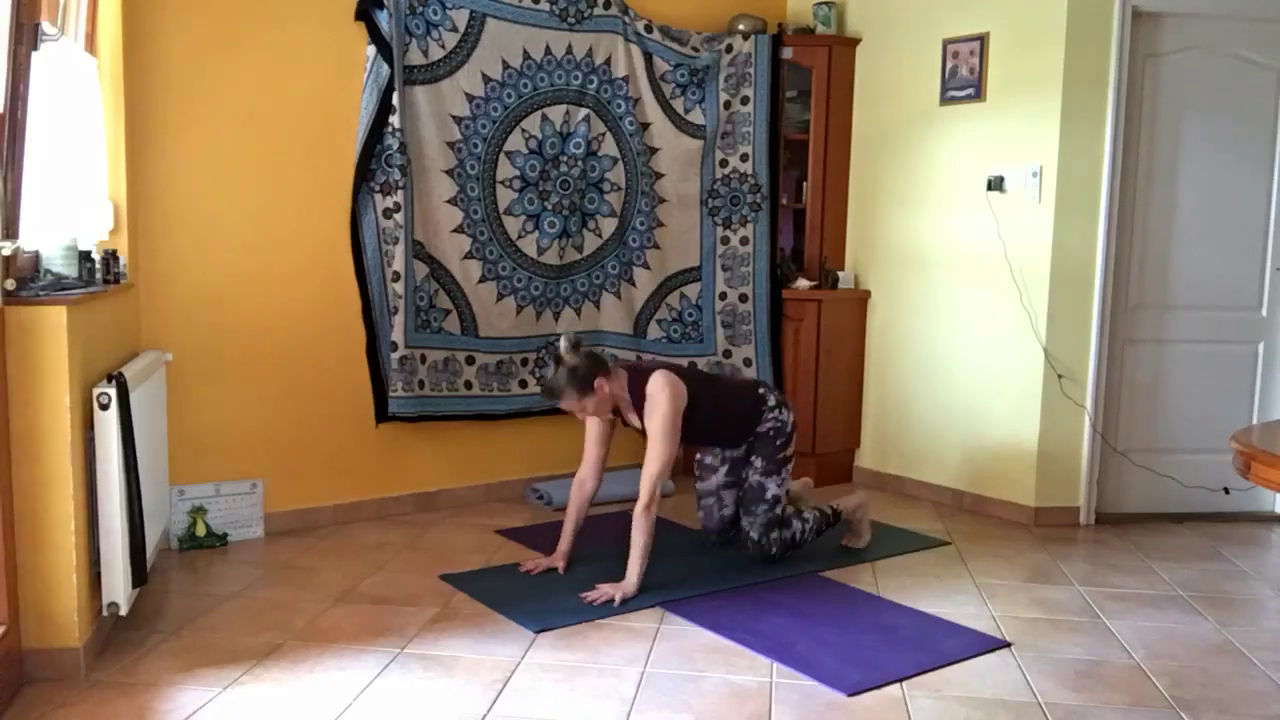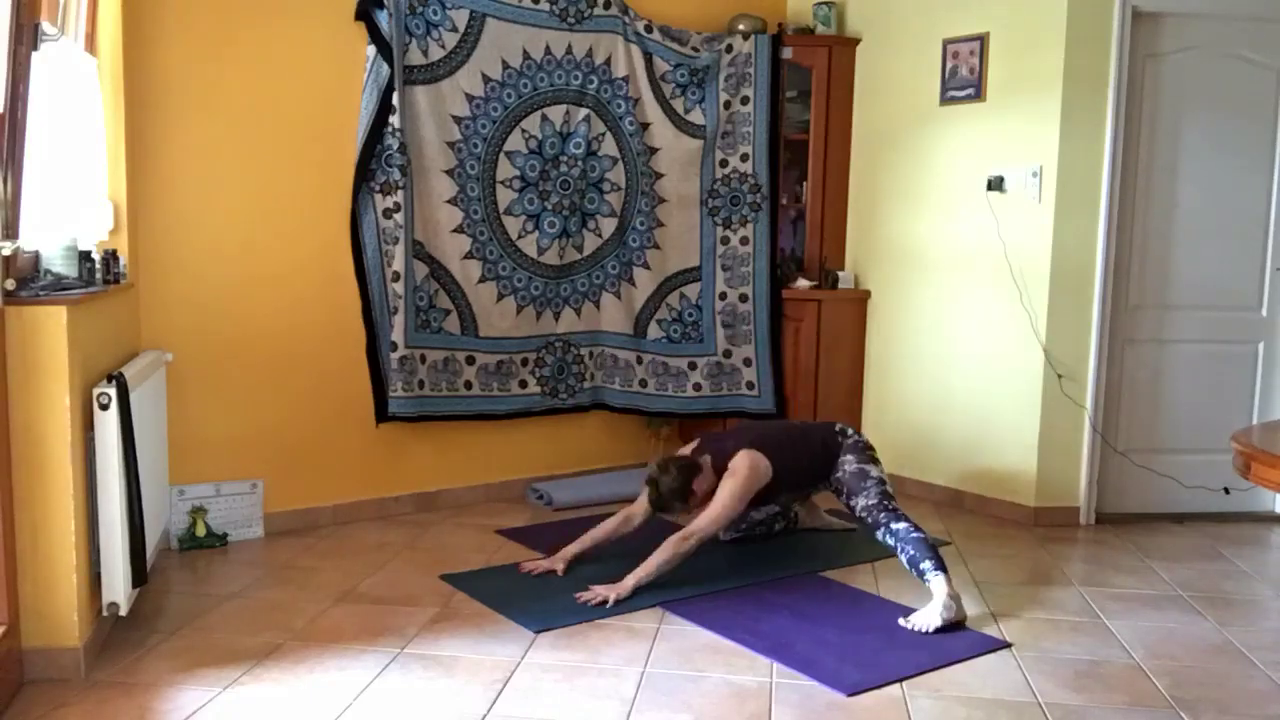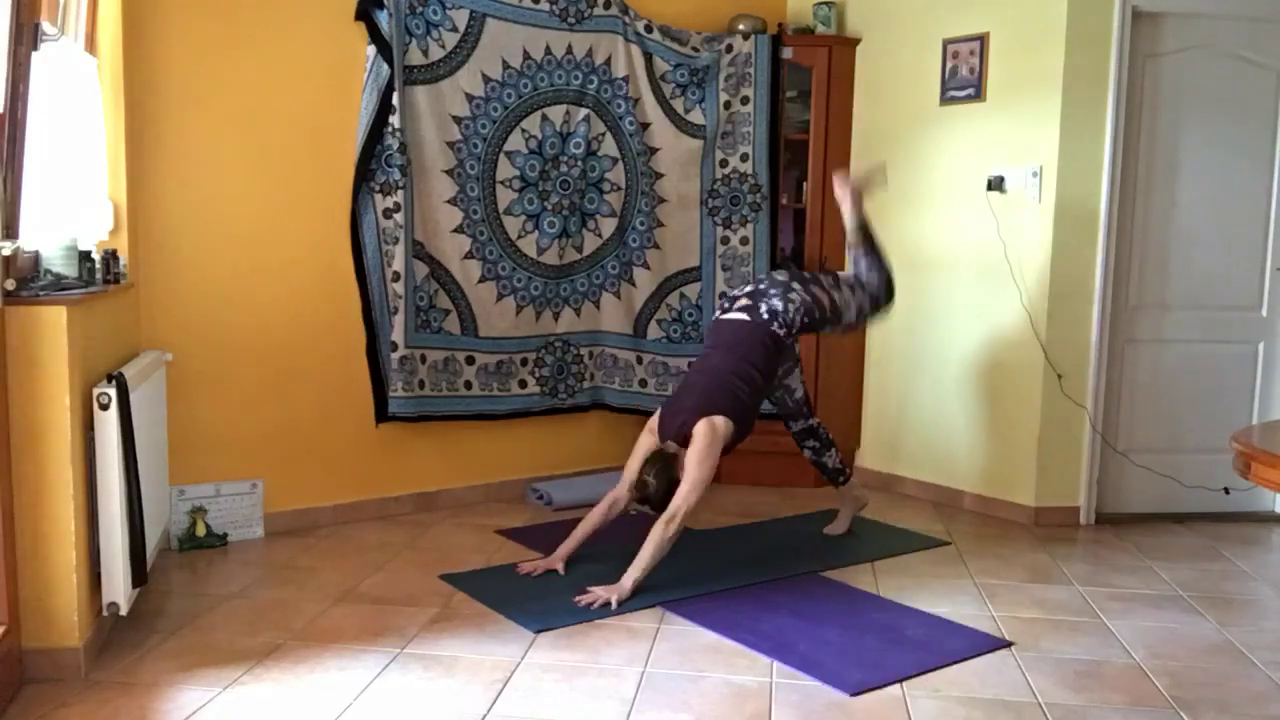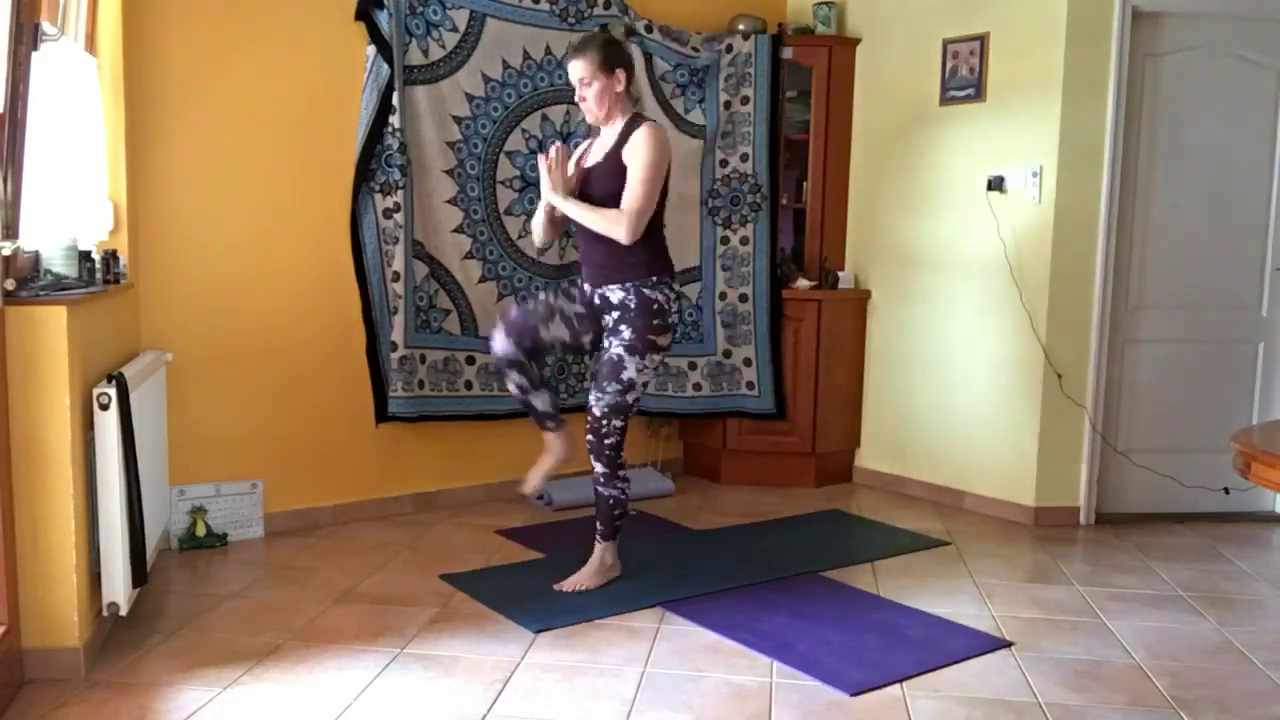
dt=0.7s
person 1, frame 1
left shoulder: (658, 390)
right shoulder: (602, 400)
left elbow: (648, 495)
right elbow: (586, 479)
left wrist: (631, 582)
right wrist: (560, 554)
left hip: (763, 417)
left knee: (763, 542)
right knee: (717, 525)
left ankle: (845, 509)
right ankle: (785, 494)
person 1, frame 2
left shoulder: (743, 469)
right shoulder: (693, 462)
left elbow: (690, 536)
right elbow: (633, 515)
left wrist: (627, 584)
right wrist: (565, 555)
left hip: (842, 451)
left knee: (877, 513)
right knee: (732, 527)
left ankle: (944, 595)
right ankle: (802, 513)
person 1, frame 3
left shoulder: (705, 434)
right shoulder: (660, 432)
left elbow: (673, 520)
right elbow: (617, 497)
left wrist: (624, 586)
right wrist: (560, 555)
right knee: (800, 421)
left ankle: (850, 208)
right ankle: (850, 493)
person 1, frame 4
left shoulder: (646, 137)
right shoulder: (582, 151)
left elbow: (628, 230)
right elbow: (541, 238)
left wrist: (567, 197)
right wrist: (551, 195)
left hip: (641, 300)
right hip: (596, 293)
left knee: (605, 427)
right knee: (508, 339)
left ankle: (606, 556)
right ankle: (555, 435)
